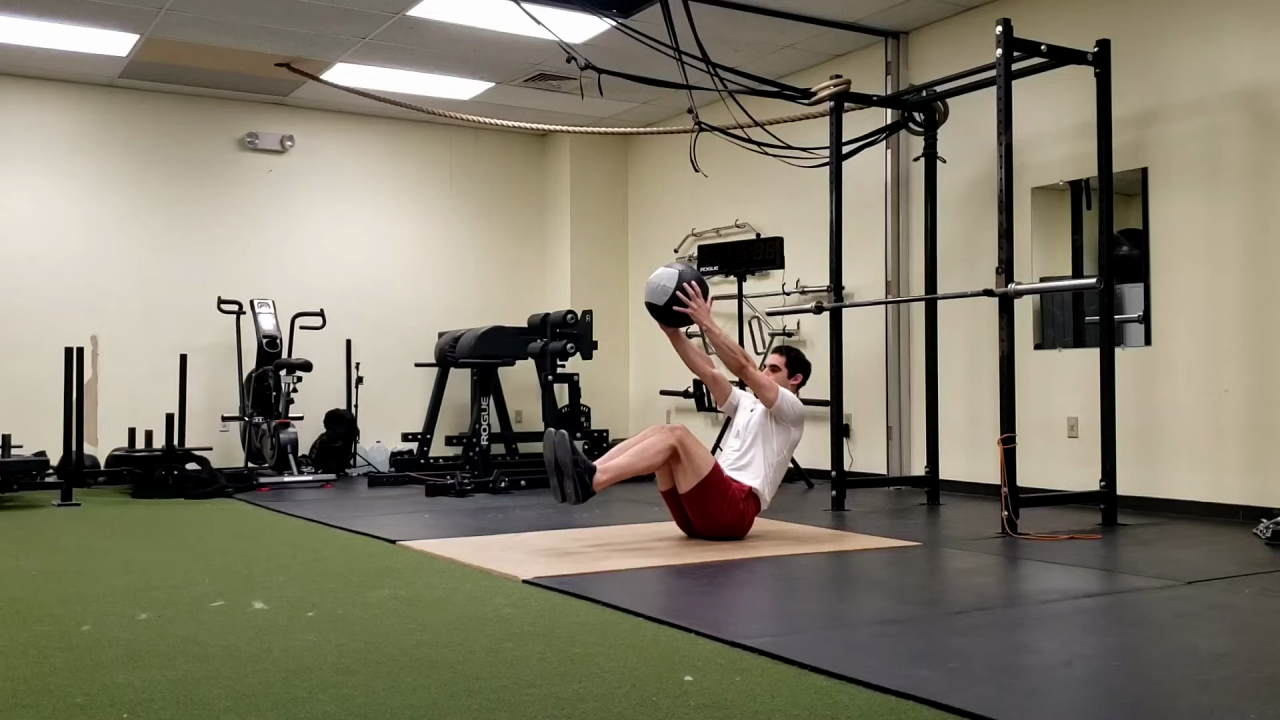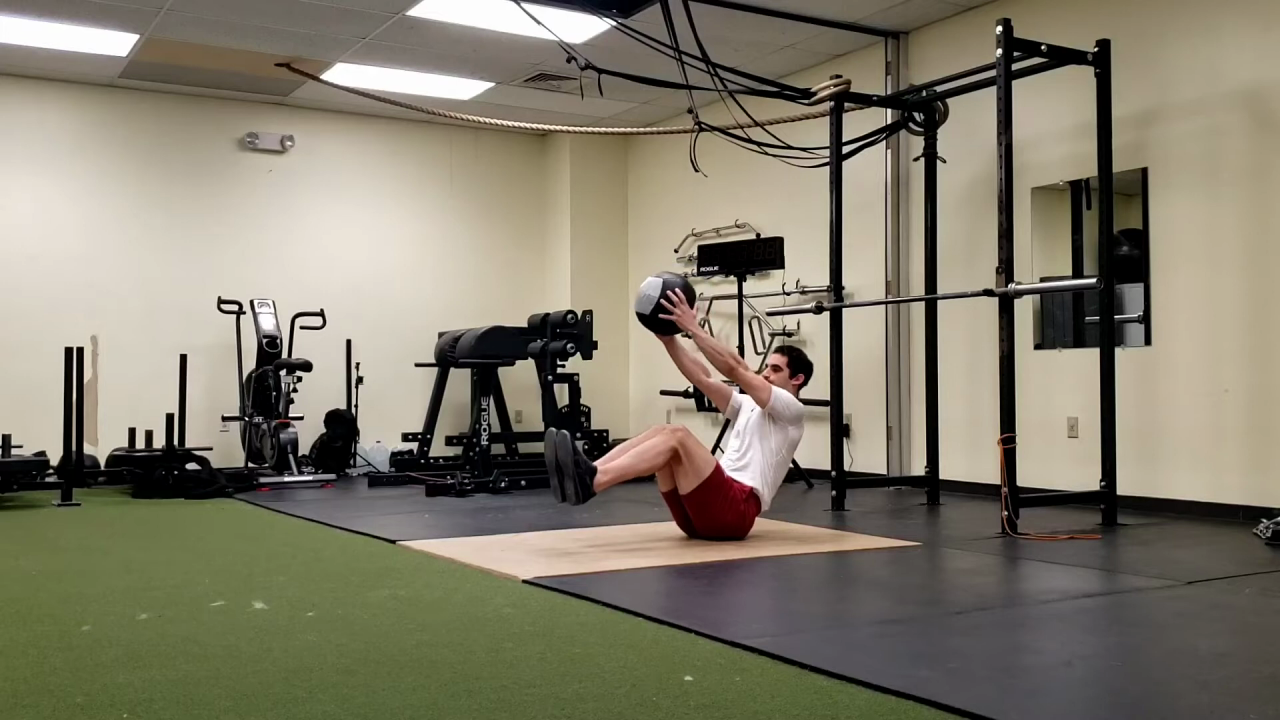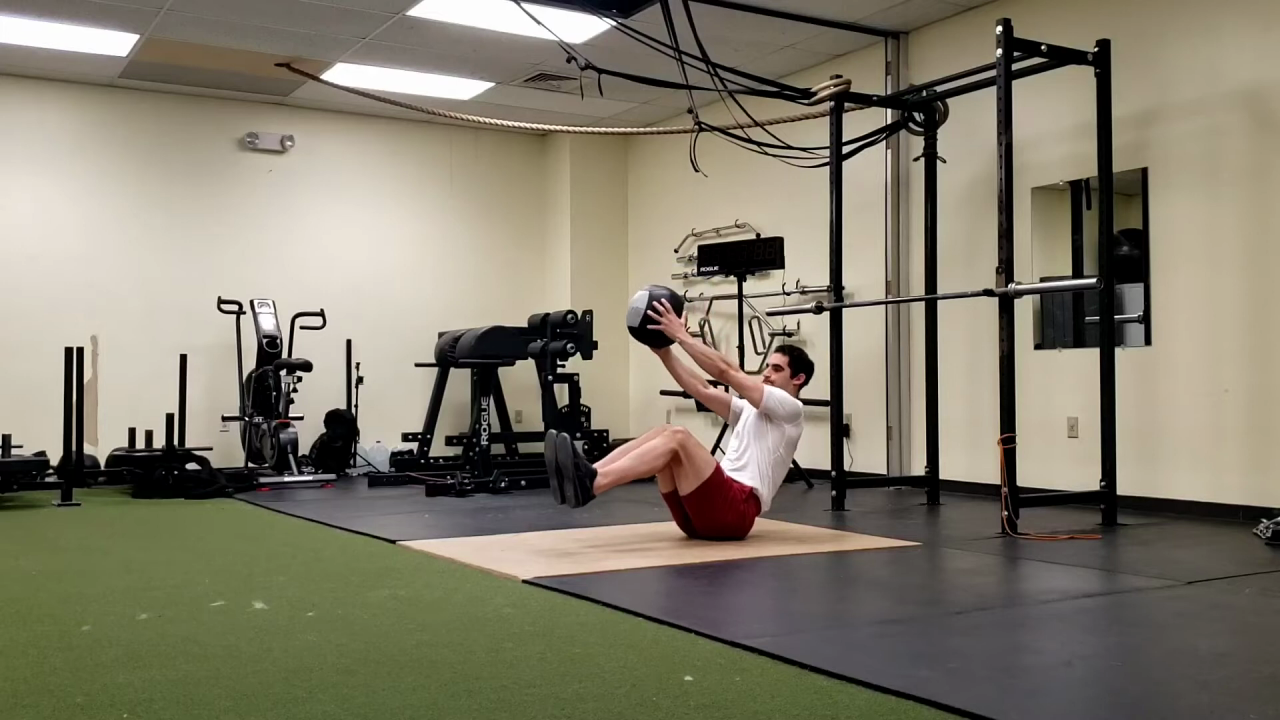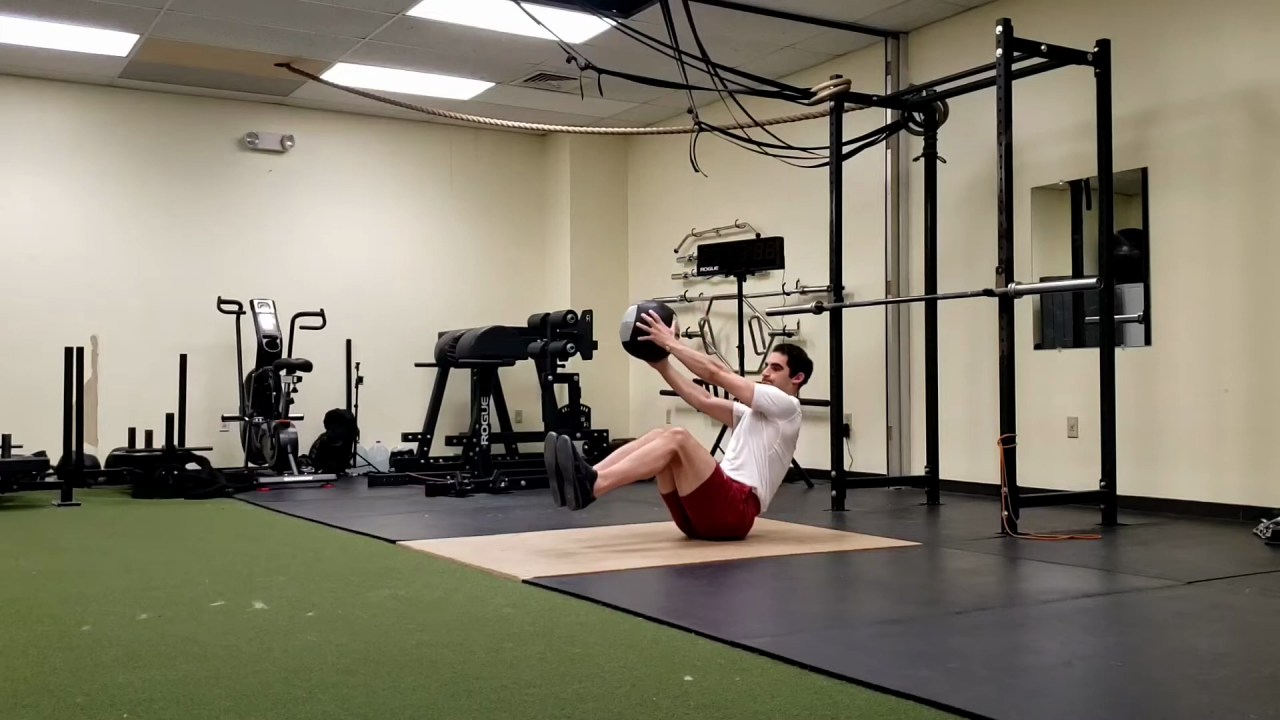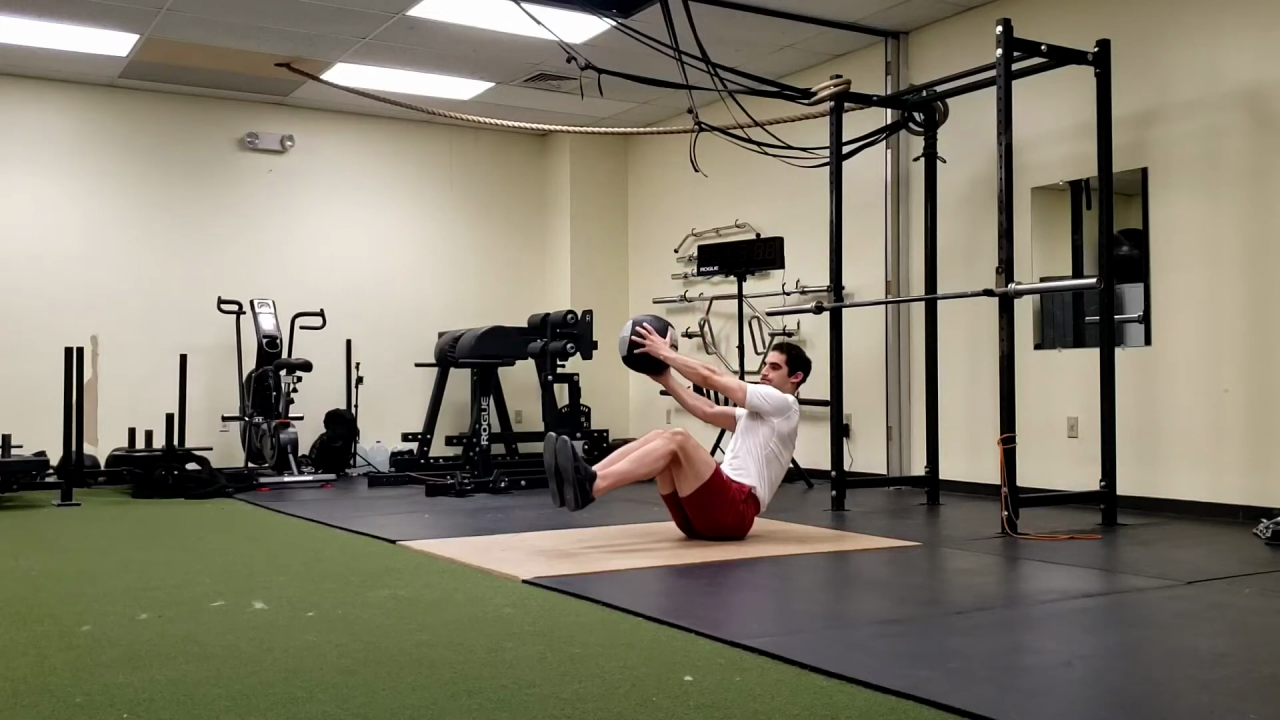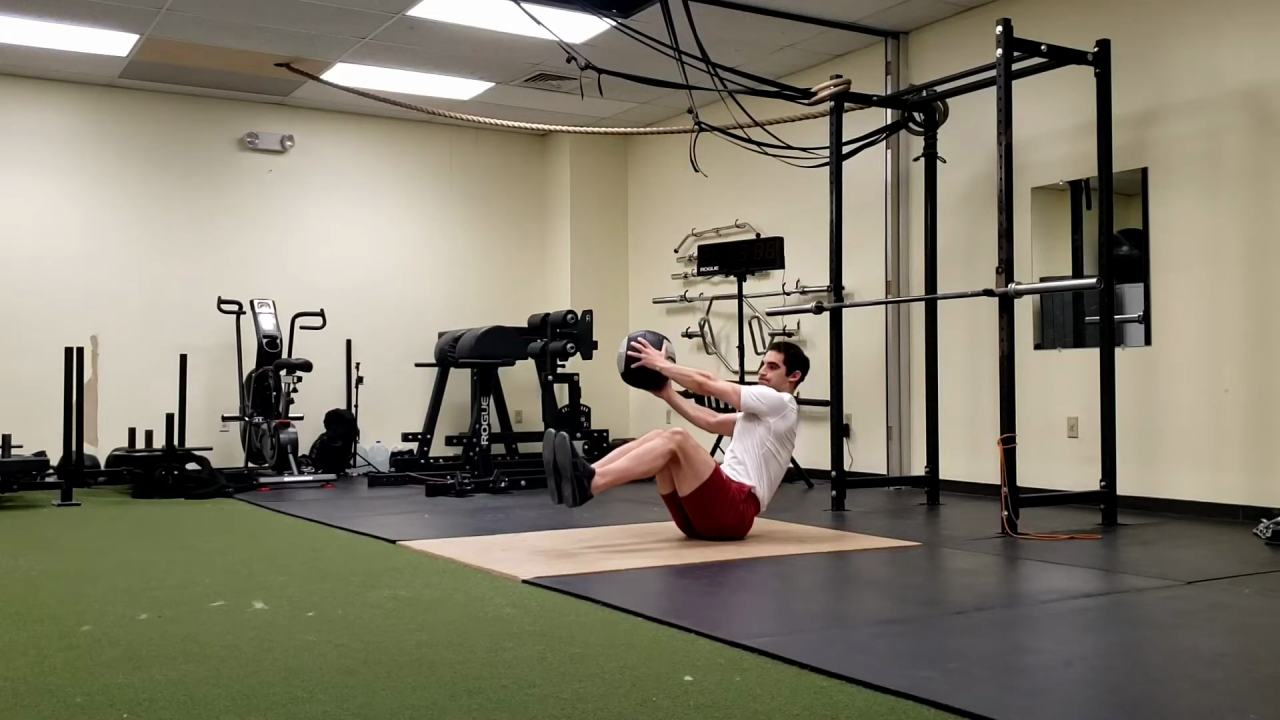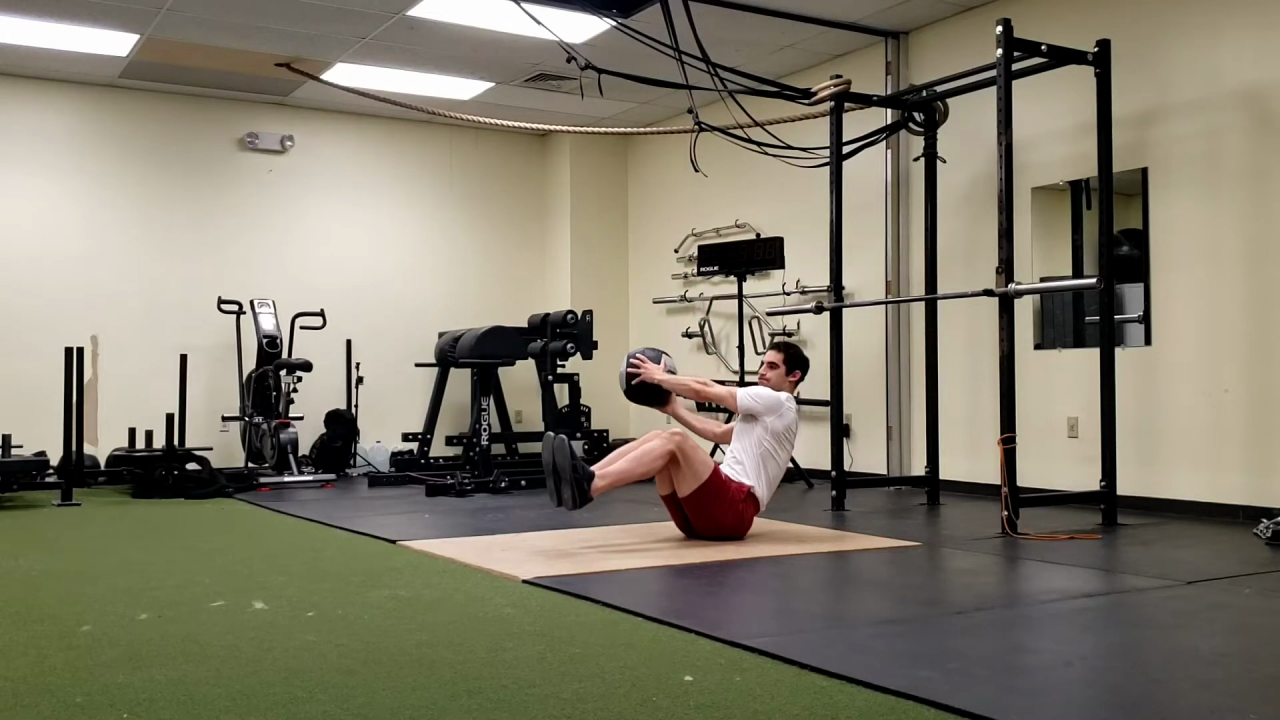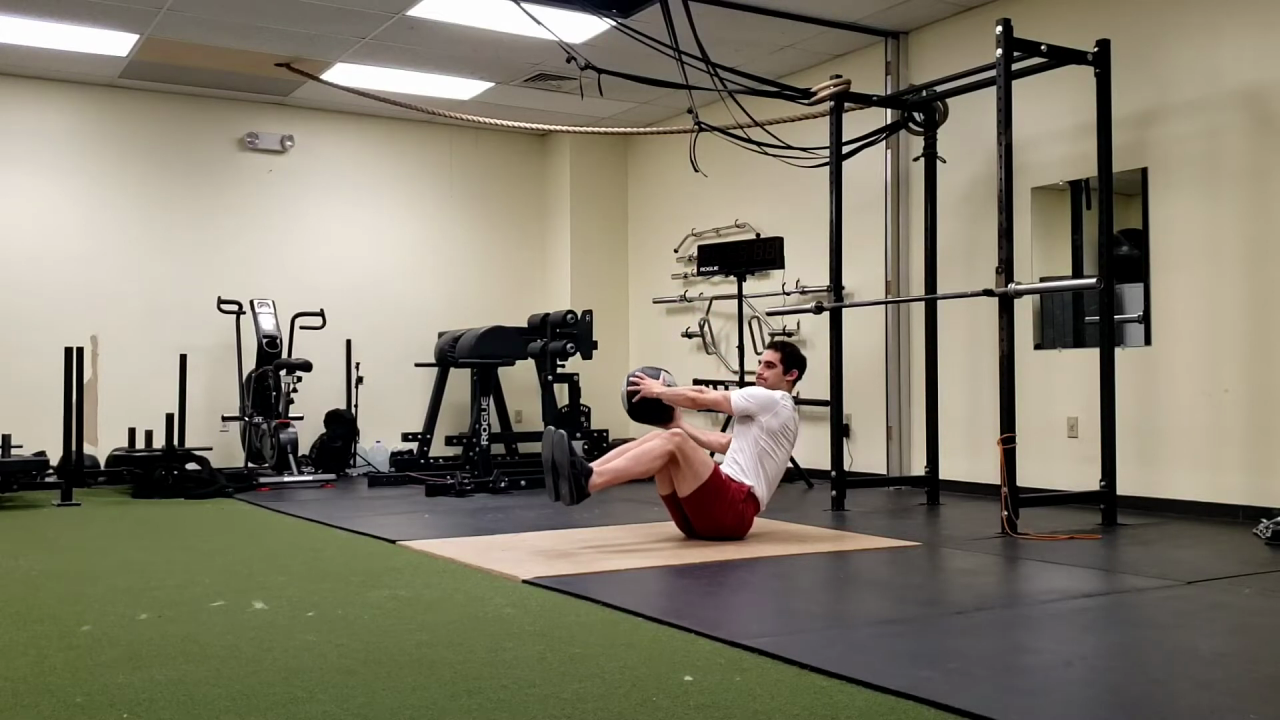
dt=0.3s
person 1, frame 1
left shoulder: (791, 412)
right shoulder: (748, 403)
left elbow: (744, 368)
right elbow: (707, 372)
left wrist: (706, 323)
right wrist: (672, 330)
left hip: (735, 510)
right hip: (704, 509)
left knee: (675, 435)
right knee: (661, 433)
left ankle: (589, 481)
right ankle: (586, 473)
person 1, frame 2
left shoulder: (791, 412)
right shoulder: (750, 405)
left elbow: (736, 370)
right elbow: (704, 379)
left wrist: (693, 328)
right wrist: (668, 338)
left hip: (735, 510)
right hip: (703, 509)
left knee: (677, 435)
right knee: (662, 434)
left ankle: (590, 481)
right ankle: (587, 473)
person 1, frame 3
left shoulder: (789, 410)
right shoulder: (752, 410)
left elbow: (727, 372)
right elbow: (702, 390)
left wrist: (680, 335)
right wrist: (664, 351)
left hip: (735, 510)
right hip: (702, 510)
left knee: (677, 437)
right knee: (662, 434)
left ankle: (590, 484)
right ankle: (587, 476)
person 1, frame 4
left shoulder: (786, 407)
right shoulder: (754, 413)
left elbow: (718, 374)
right elbow: (704, 401)
left wrist: (671, 343)
right wrist: (662, 364)
left hip: (734, 510)
right hip: (703, 509)
left knee: (677, 437)
right knee: (661, 436)
left ankle: (591, 486)
right ankle: (588, 477)
person 1, frame 5
left shoulder: (782, 405)
right shoulder: (757, 413)
left elbow: (711, 378)
right elbow: (709, 411)
left wrist: (665, 353)
right wrist: (664, 377)
left hip: (734, 511)
right hip: (705, 510)
left knee: (677, 438)
right knee: (660, 437)
left ankle: (590, 487)
right ankle: (587, 478)
person 1, frame 6
left shoulder: (780, 404)
right shoulder: (760, 413)
left elbow: (707, 384)
right elbow: (713, 422)
left wrist: (661, 364)
right wrist: (666, 392)
left hip: (734, 510)
right hip: (705, 509)
left knee: (676, 438)
right knee: (660, 437)
left ankle: (589, 484)
right ankle: (586, 475)
person 1, frame 7
left shoulder: (777, 403)
right shoulder: (763, 414)
left elbow: (705, 390)
right elbow: (720, 433)
left wrist: (660, 377)
right wrist: (672, 408)
left hip: (733, 510)
right hip: (709, 509)
left knee: (675, 439)
right knee: (658, 437)
left ankle: (588, 487)
right ankle: (584, 478)
person 1, frame 8
left shoulder: (773, 401)
right shoulder: (766, 412)
left elbow: (702, 397)
right elbow: (724, 444)
left wrist: (659, 391)
right wrist: (677, 424)
left hip: (733, 510)
left knee: (674, 441)
right knee: (660, 438)
left ankle: (586, 482)
right ankle: (586, 474)
